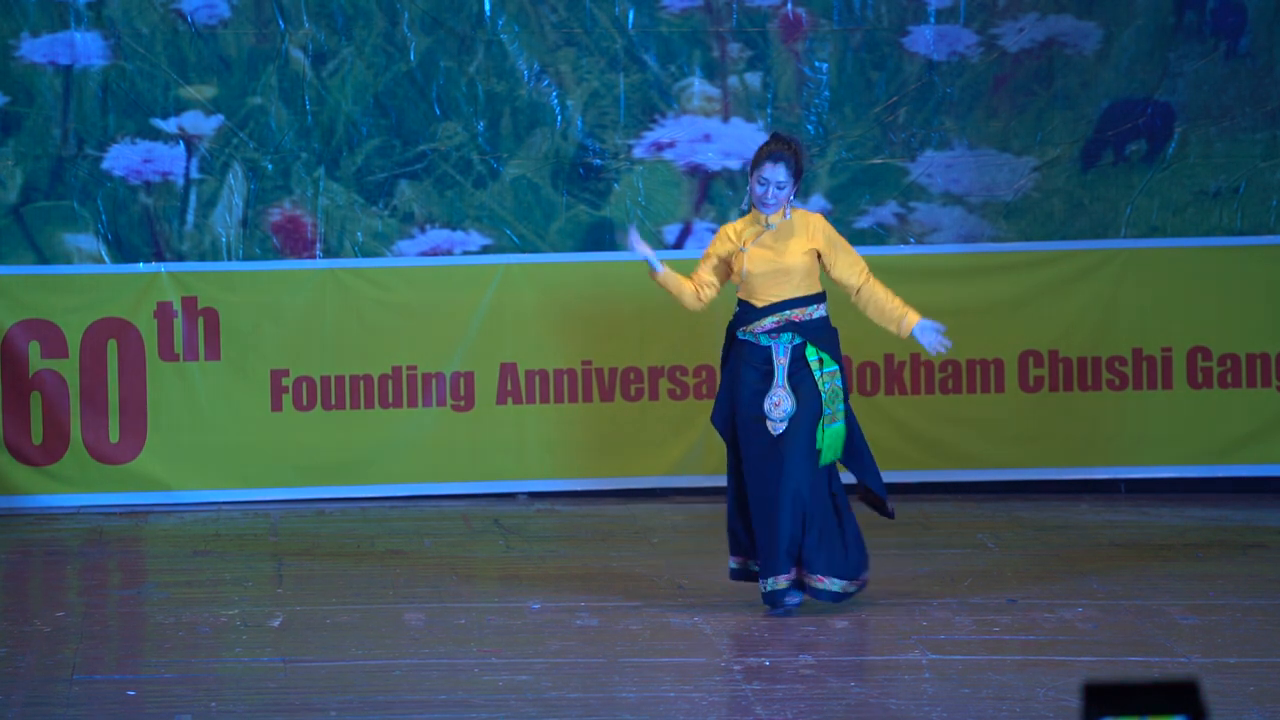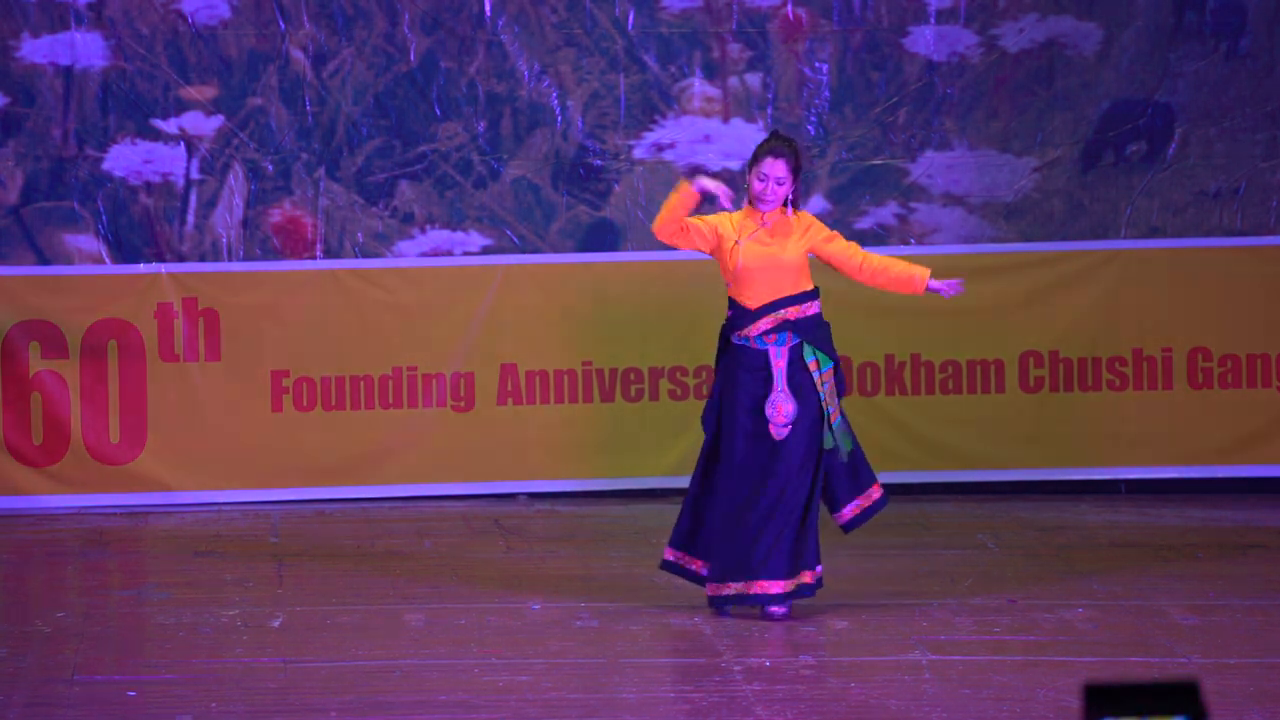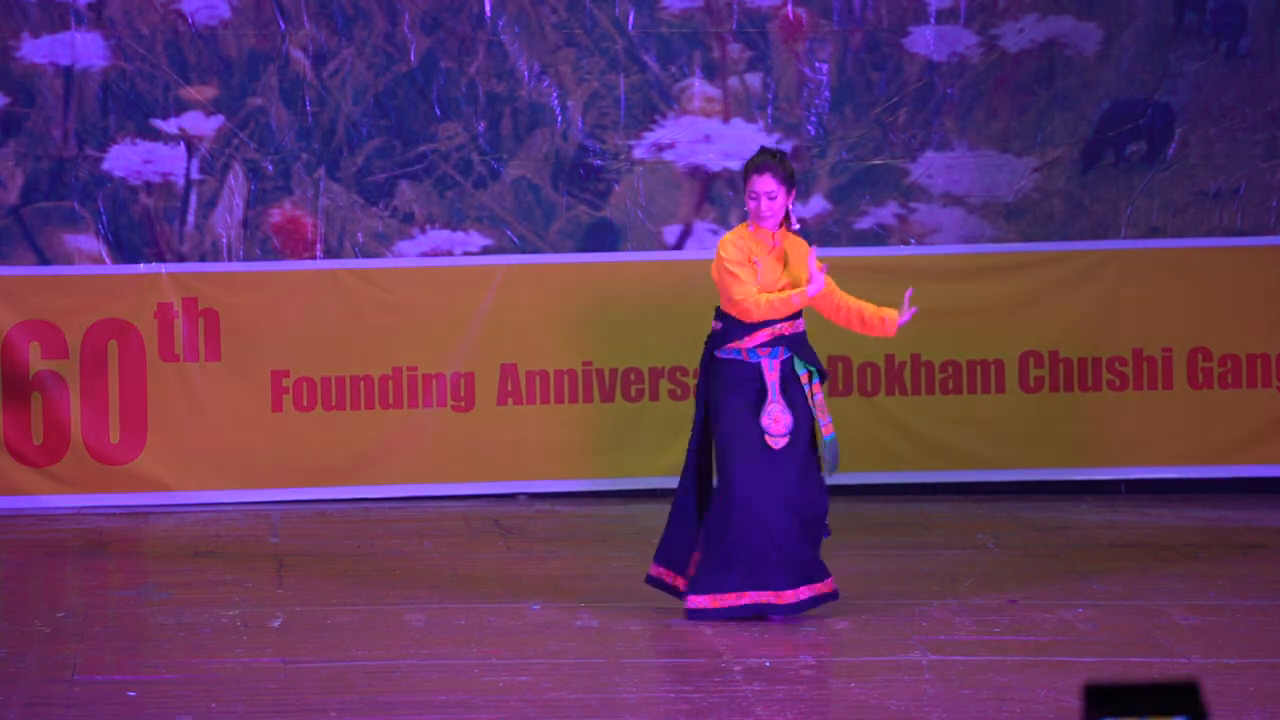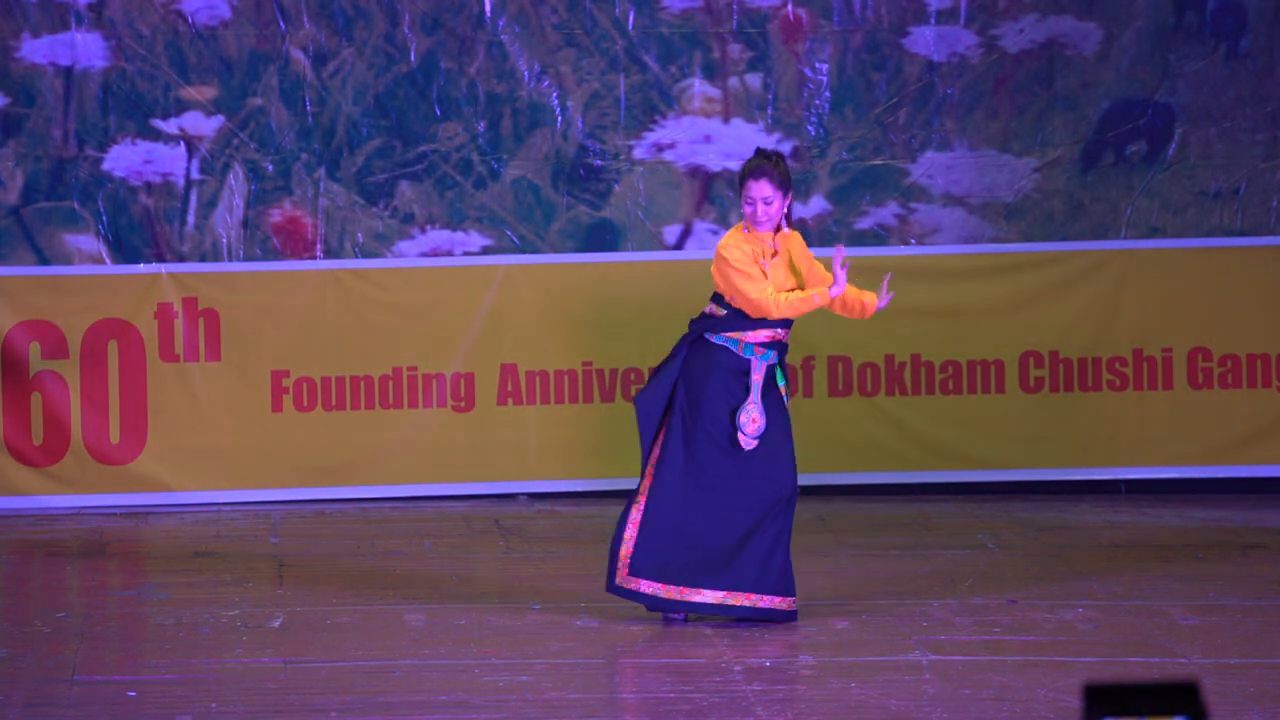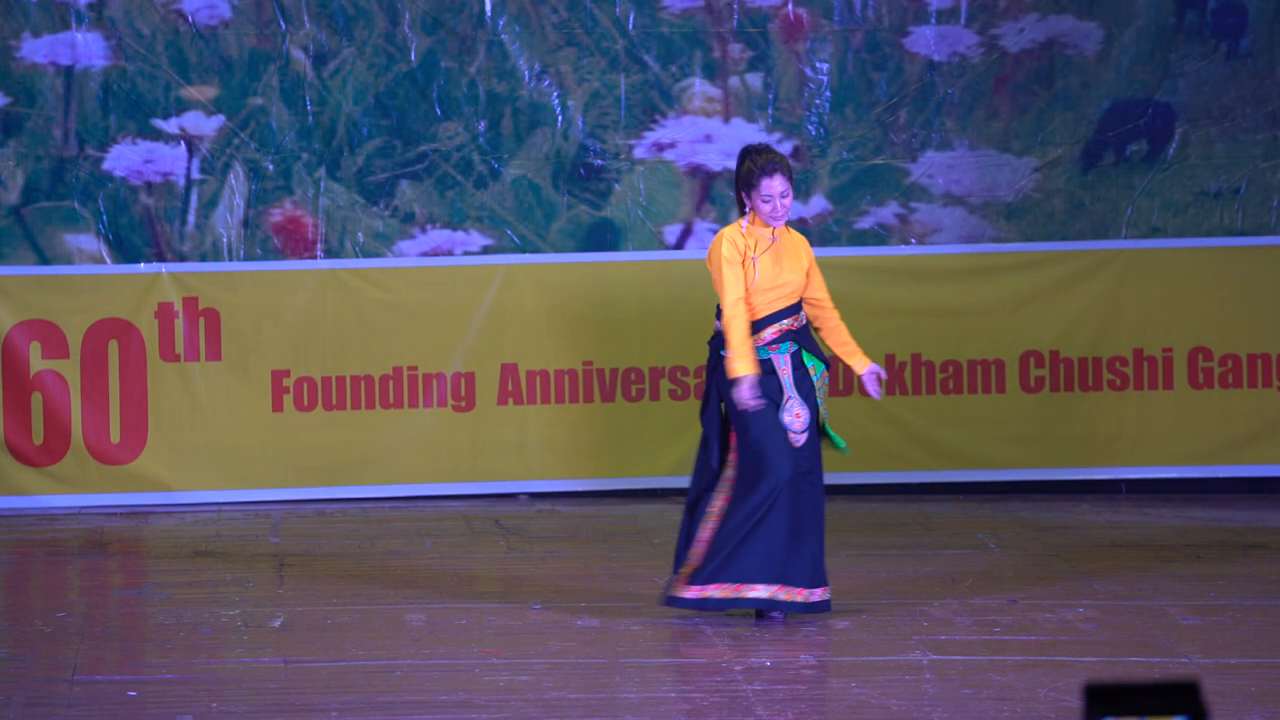
dt=0.3s
person 1, frame 1
left shoulder: (814, 227)
right shoulder: (731, 235)
left elbow: (859, 282)
right elbow: (697, 294)
left wrist: (910, 323)
right wrist: (653, 262)
left hip: (807, 358)
right hip: (752, 360)
left knee: (801, 465)
right knee: (760, 467)
left ankle: (811, 570)
right ankle: (776, 574)
person 1, frame 2
left shoulder: (805, 227)
right shoulder: (724, 227)
left elbow: (860, 264)
right elbow: (667, 231)
left wrist: (925, 280)
right wrist: (694, 188)
left hip: (801, 358)
right hip: (747, 360)
left knee: (791, 467)
right knee: (741, 467)
left ankle: (777, 582)
right ankle: (734, 577)
person 1, frame 3
left shoulder: (798, 247)
right shoulder: (732, 245)
left elbow: (834, 304)
right elbow: (750, 306)
left wrist: (890, 319)
right wrist: (805, 293)
left hip: (787, 373)
right hip: (735, 375)
left knee: (789, 480)
right knee: (743, 481)
left ankle: (777, 588)
right ankle: (716, 589)
person 1, frame 4
left shoulder: (793, 242)
right shoulder: (732, 247)
left elbow: (823, 288)
right elbow: (767, 303)
left wrist: (868, 302)
right wrist: (828, 294)
left hip: (763, 373)
right hip: (714, 366)
left knee: (769, 480)
right knee: (690, 474)
left ankle: (752, 589)
right ankle: (668, 589)
person 1, frame 5
left shoulder: (796, 244)
right shoulder: (729, 241)
left elbow: (822, 310)
right elbow: (734, 309)
left wrist: (859, 363)
right wrist: (743, 372)
left hip: (795, 368)
right hip: (747, 370)
left knee: (800, 478)
right knee: (763, 472)
left ankle: (780, 586)
right ankle: (718, 581)
